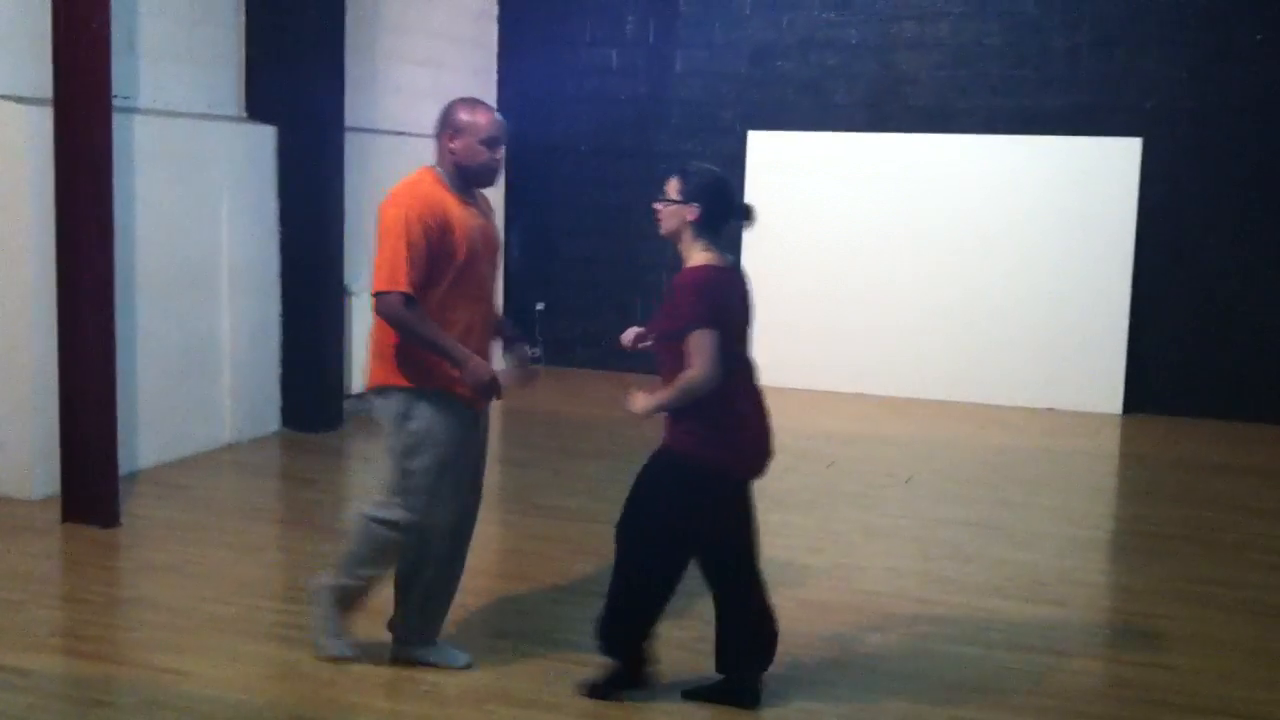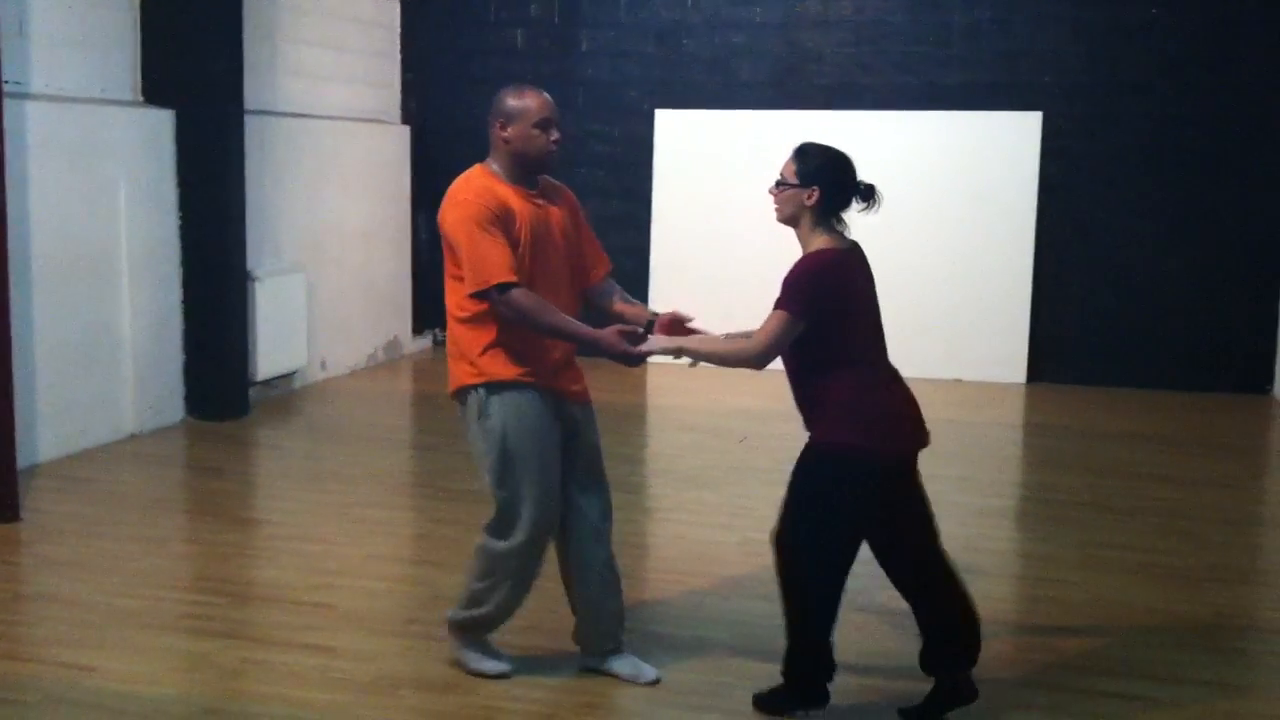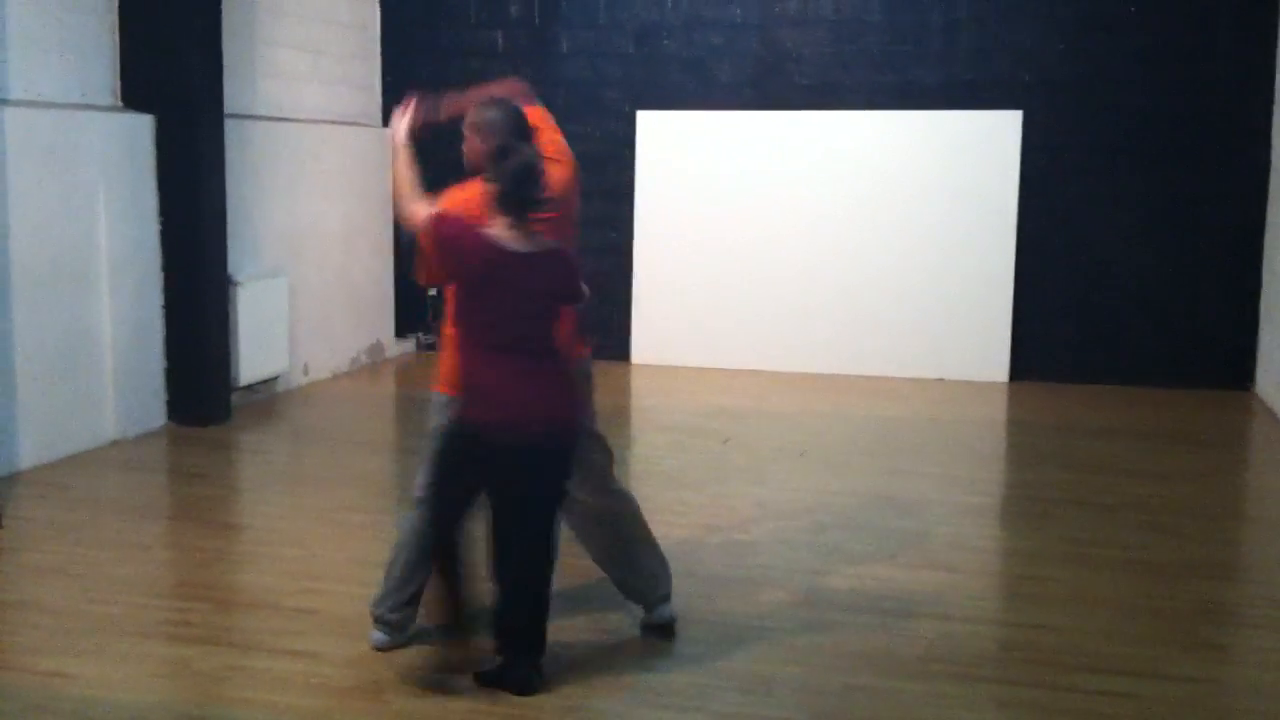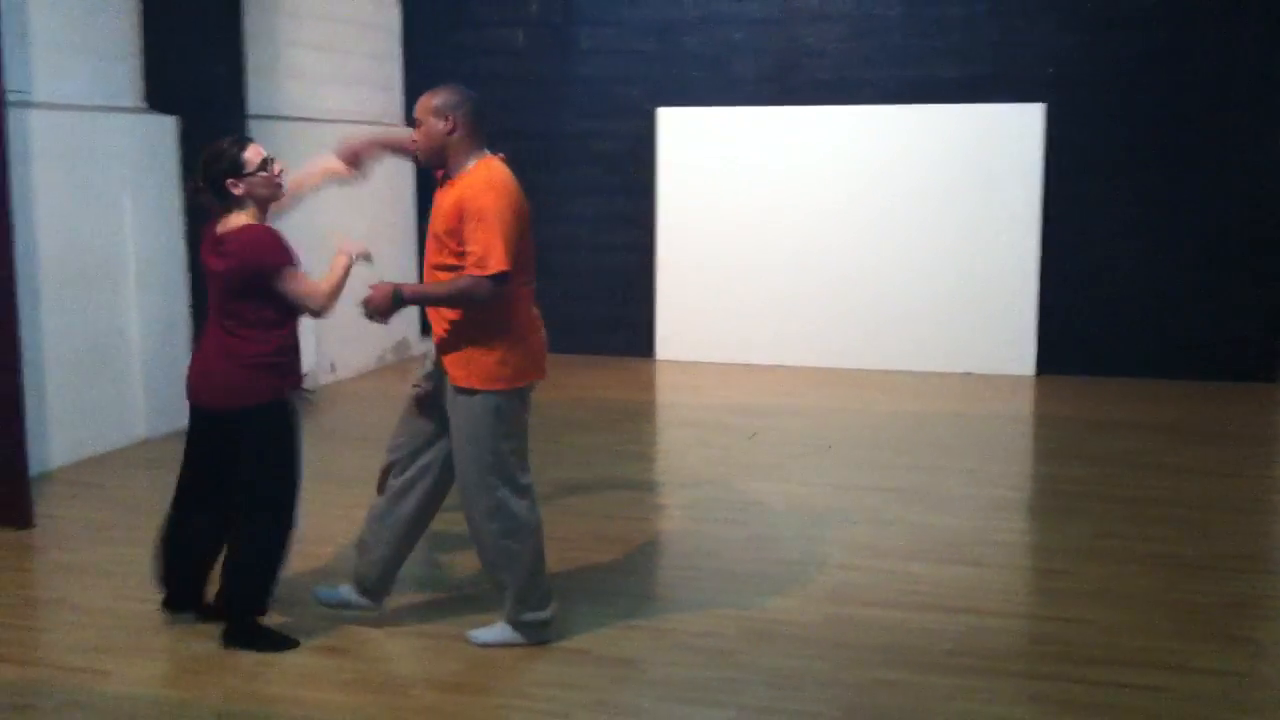
dt=1s
person 1, frame 1
left shoulder: (479, 205)
right shoulder: (416, 203)
right elbow: (393, 305)
left wrist: (507, 341)
right wrist: (462, 363)
left hip: (461, 386)
right hip: (420, 384)
left knee: (457, 511)
right knee: (414, 508)
left ankle: (418, 635)
right ankle: (334, 596)
person 1, frame 2
left shoulder: (560, 198)
right shoulder: (473, 199)
left elbow: (593, 278)
right elbow: (506, 296)
left wrist: (641, 316)
right wrist: (595, 339)
left hip: (559, 378)
right hip: (501, 380)
left knee: (587, 513)
right knee: (526, 514)
left ankle: (603, 645)
right ankle: (469, 629)
person 1, frame 3
left shoulder: (450, 209)
right shoulder: (559, 176)
left elbow: (429, 277)
right elbow: (520, 91)
right wrist: (443, 106)
left knee: (434, 498)
right knee: (594, 487)
left ankle: (391, 619)
right ankle: (655, 601)
person 1, frame 4
left shoulder: (484, 188)
right shoulder: (462, 169)
left elbow: (487, 285)
right elbow: (428, 148)
left wrist: (401, 294)
right wrist: (381, 143)
left hip: (488, 363)
right hip: (457, 355)
left knee: (492, 492)
right knee: (410, 467)
left ankle: (529, 617)
right ankle: (368, 585)
person 2, frame 1
left shoulder: (694, 282)
right shoulder: (725, 274)
left elbow: (702, 374)
left wrist: (653, 401)
right wrist: (654, 339)
left hip: (703, 442)
right hip: (734, 439)
left knee: (641, 544)
right knee: (728, 559)
left ankle: (626, 662)
right ankle: (742, 676)
person 2, frame 2
left shoulder: (817, 269)
right shoulder: (842, 258)
left elbow: (757, 353)
right elbow: (786, 337)
left wrist: (683, 344)
right wrist: (712, 338)
left hip: (852, 435)
right hip: (883, 427)
left knee: (802, 551)
right knee: (911, 552)
right ankle: (954, 672)
person 2, frame 3
left shoulder: (466, 245)
right shoulder: (557, 262)
left elbow: (408, 202)
left wrist: (401, 137)
left hip: (485, 416)
right hip: (550, 418)
left knee: (442, 515)
right knee: (527, 536)
left ankle: (457, 616)
right ankle: (519, 659)
person 2, frame 4
left shoulder: (225, 229)
right shoulder: (258, 240)
left elbow: (271, 197)
right elbow: (318, 302)
left wrist: (323, 168)
right wrist: (345, 257)
left hip: (213, 388)
right hip: (254, 393)
left knee: (203, 493)
right knee: (264, 503)
left ankle: (183, 592)
right ankle: (241, 618)
